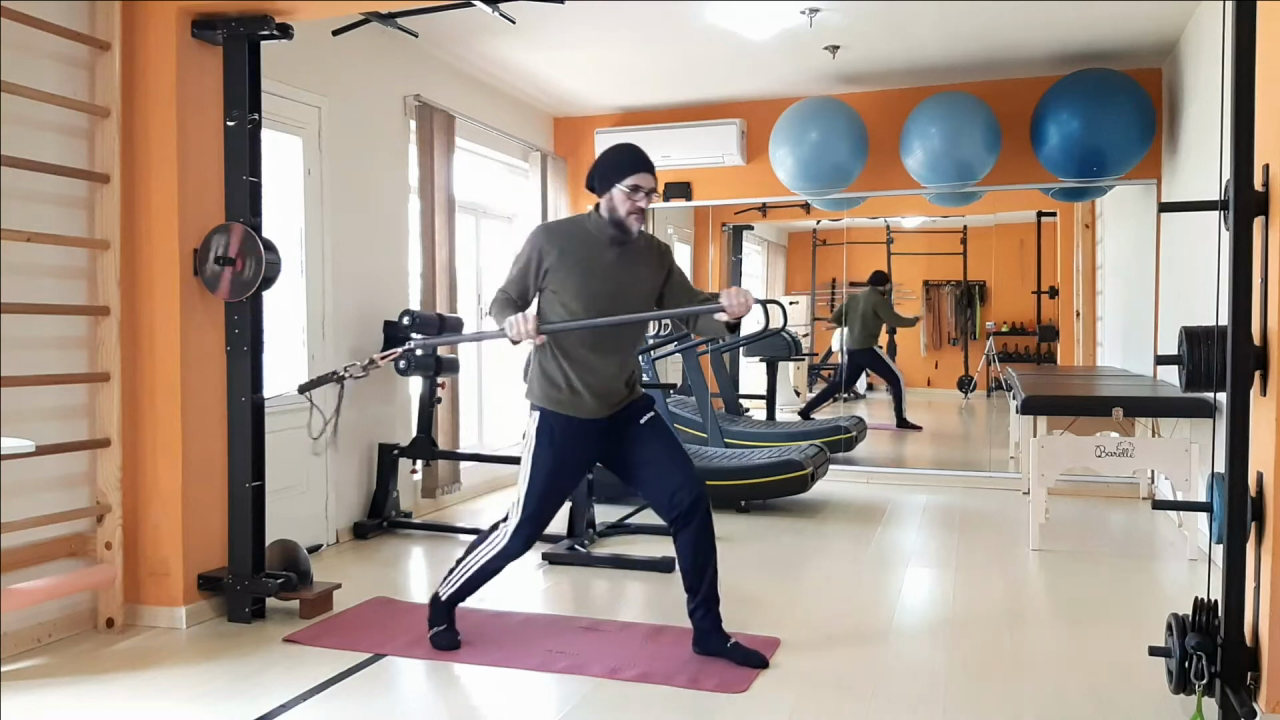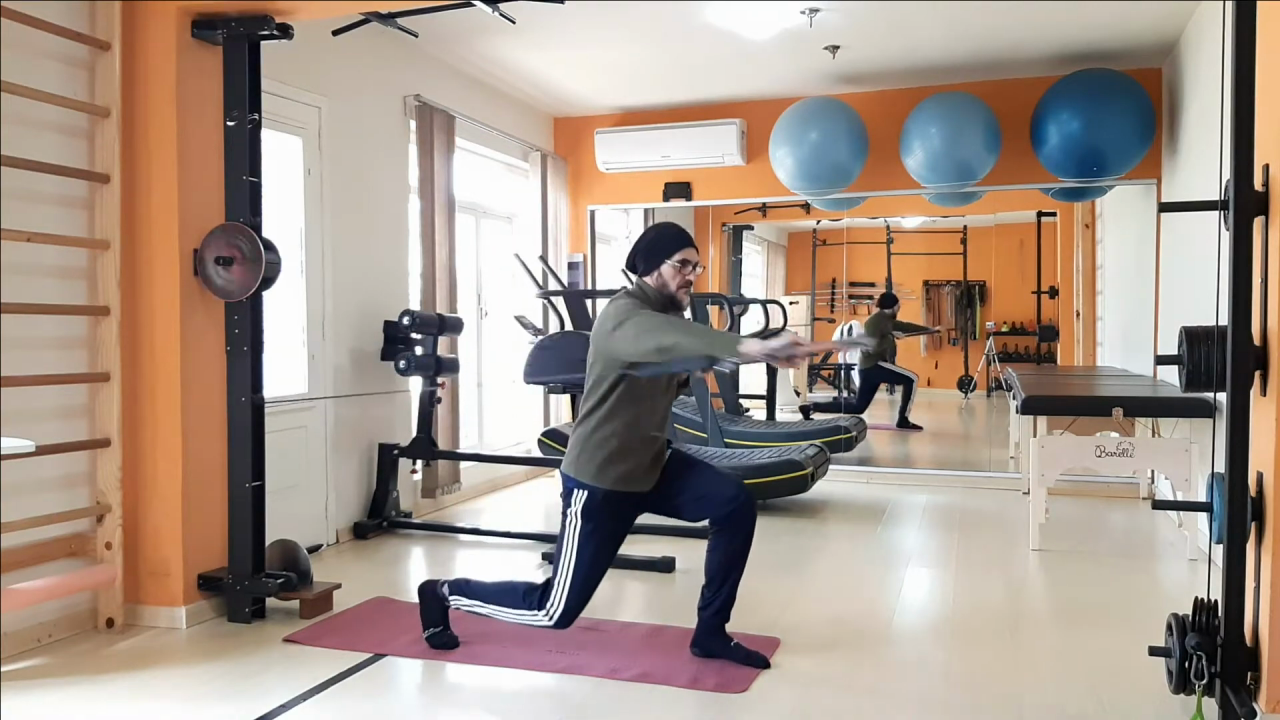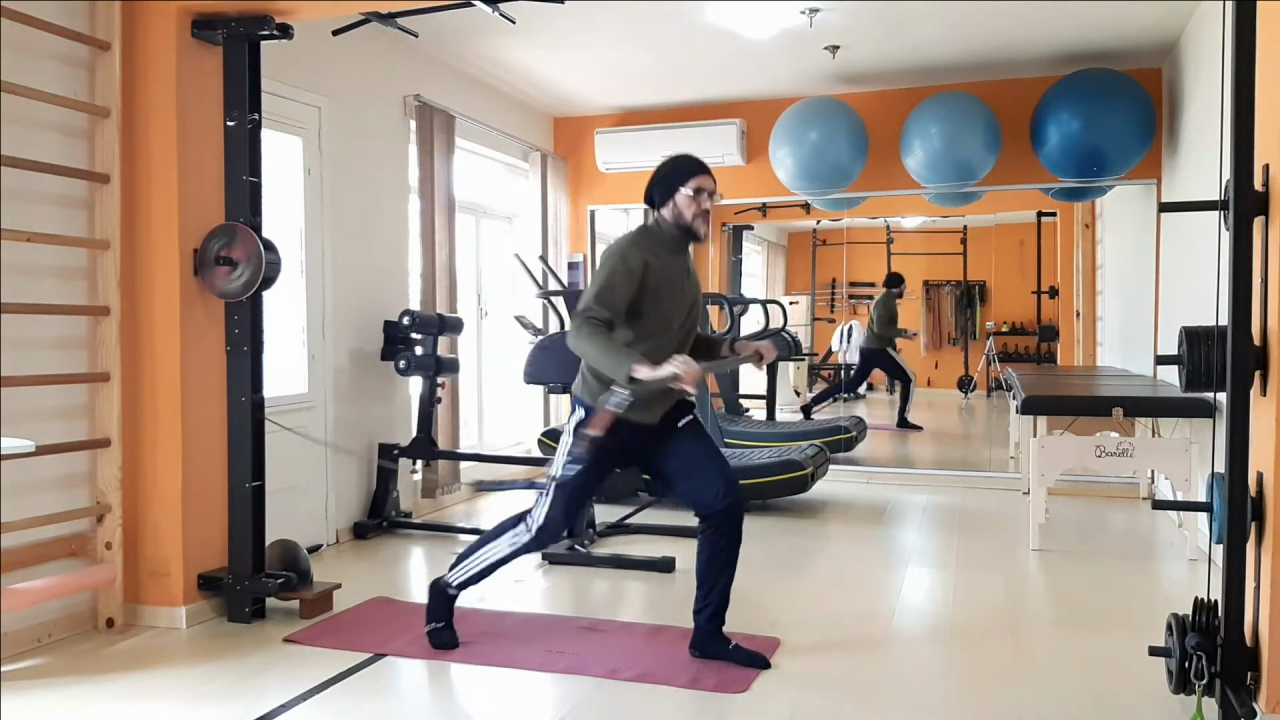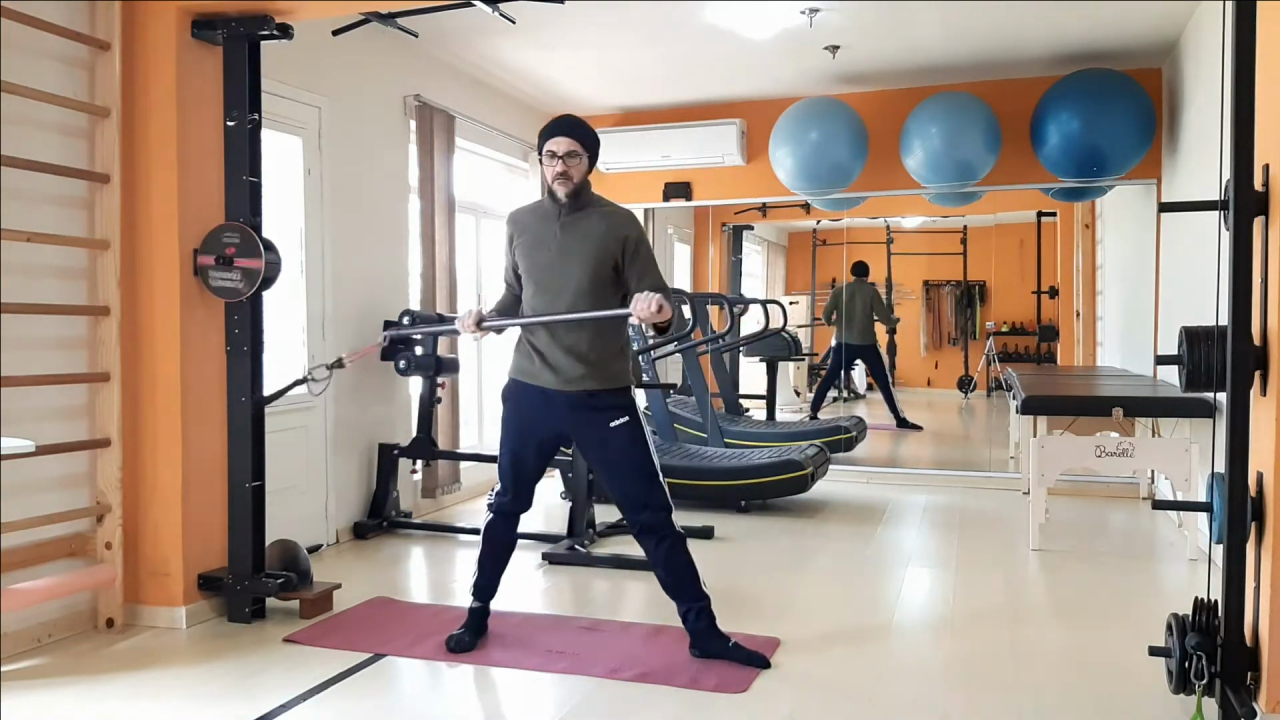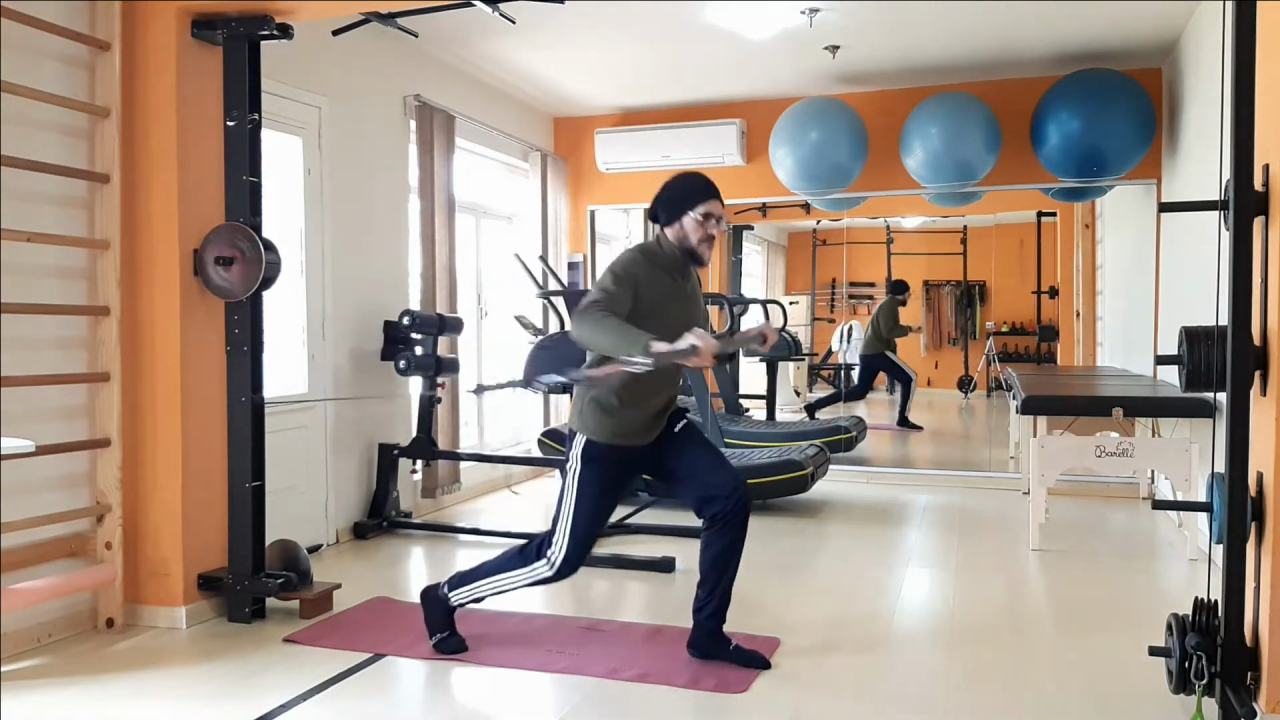
dt=1s
person 1, frame 1
left shoulder: (655, 255)
right shoulder: (551, 240)
left elbow: (693, 317)
right elbow: (506, 300)
left wrist: (724, 314)
right wrist: (513, 322)
left hip: (625, 408)
right hip: (560, 413)
left knee: (690, 503)
right knee: (521, 527)
left ankle: (708, 632)
right ankle: (443, 605)
person 1, frame 2
left shoulder: (667, 313)
right shoulder: (625, 312)
right elbow: (660, 340)
right wrist: (749, 347)
left hip: (654, 464)
right hip: (599, 479)
left knee: (736, 505)
right knee: (557, 610)
left ankle: (711, 634)
right ankle: (444, 593)
person 1, frame 3
left shoulder: (682, 258)
right shoulder: (631, 252)
right elbow: (585, 329)
left wrist: (734, 348)
right wrist: (647, 369)
left hip: (665, 412)
left knee: (725, 503)
right knee: (544, 524)
left ankle: (709, 635)
right ankle: (447, 588)
person 1, frame 4
left shoulder: (619, 224)
right shoulder: (520, 223)
left elbow: (653, 303)
left wrist: (655, 308)
right wrist: (484, 315)
left hip: (602, 395)
right hip: (530, 390)
left knee: (650, 514)
right knee: (506, 504)
left ankle: (704, 632)
right ankle: (478, 611)
person 1, frame 5
left shoulder: (689, 277)
right shoulder: (635, 267)
right elbow: (588, 321)
right wrist: (659, 345)
left hip: (660, 423)
right hip: (604, 432)
left knee: (730, 501)
right knee: (558, 559)
left ankle: (708, 634)
right ankle: (443, 597)
